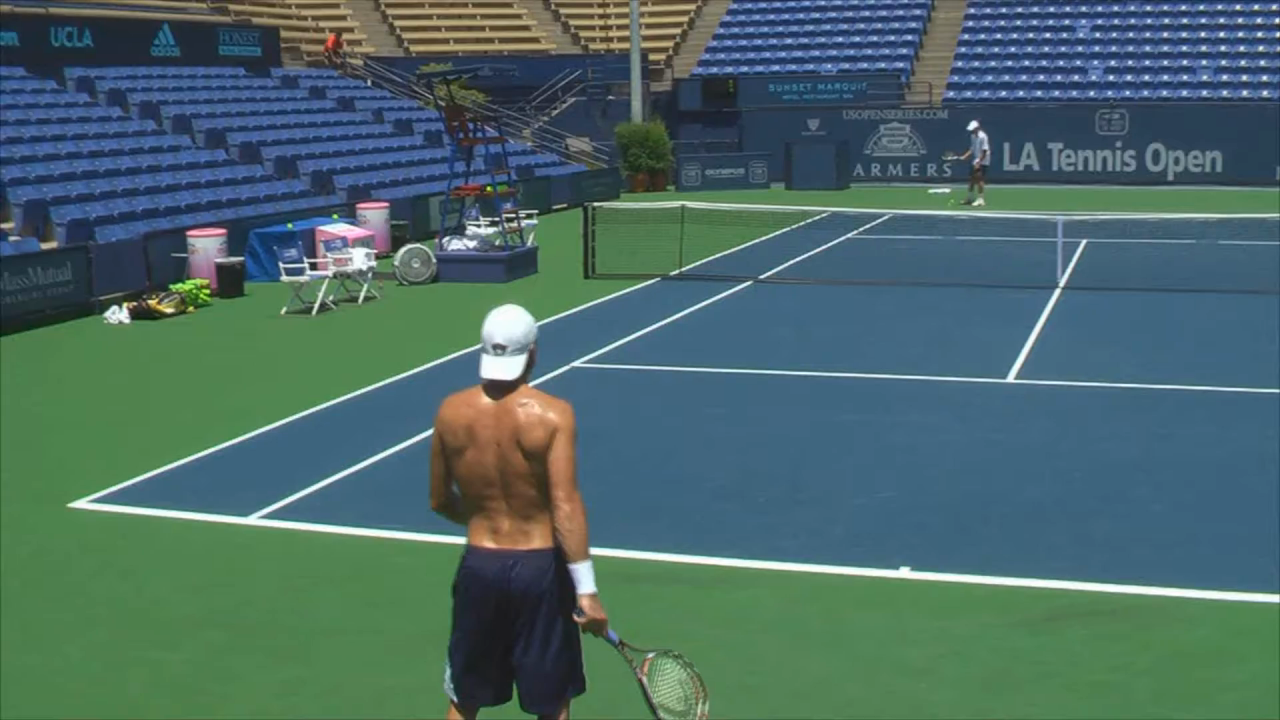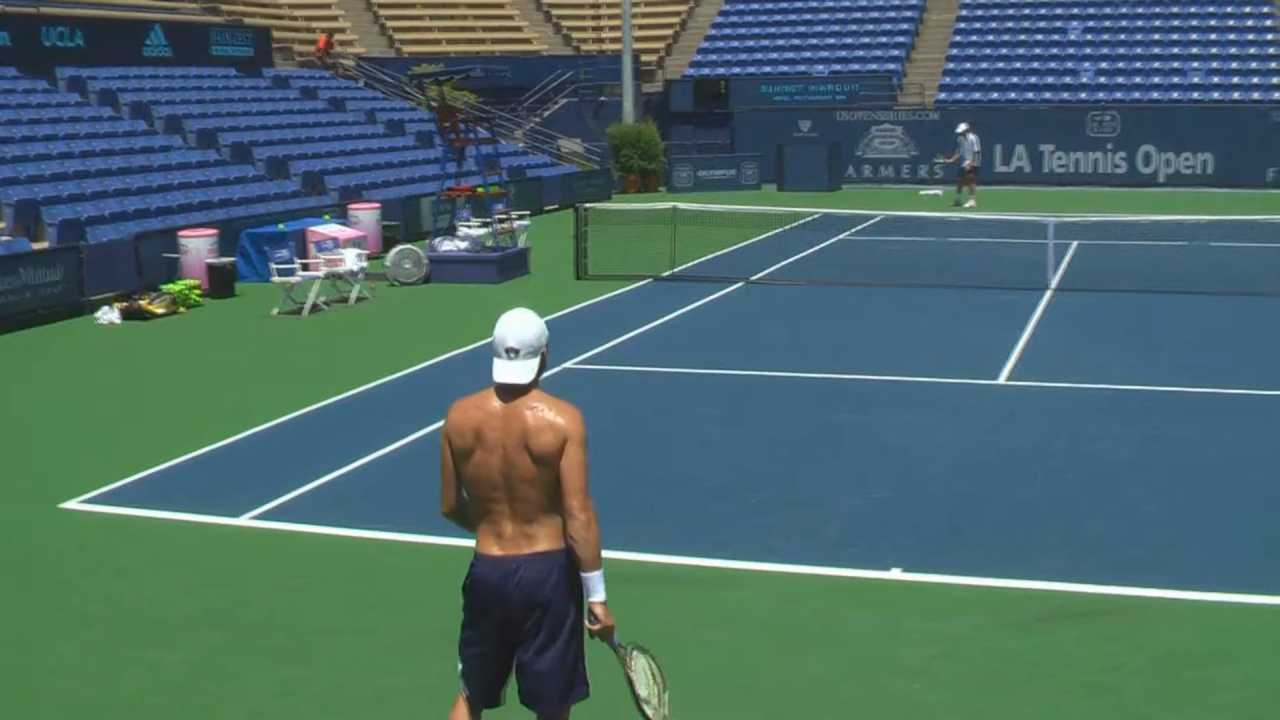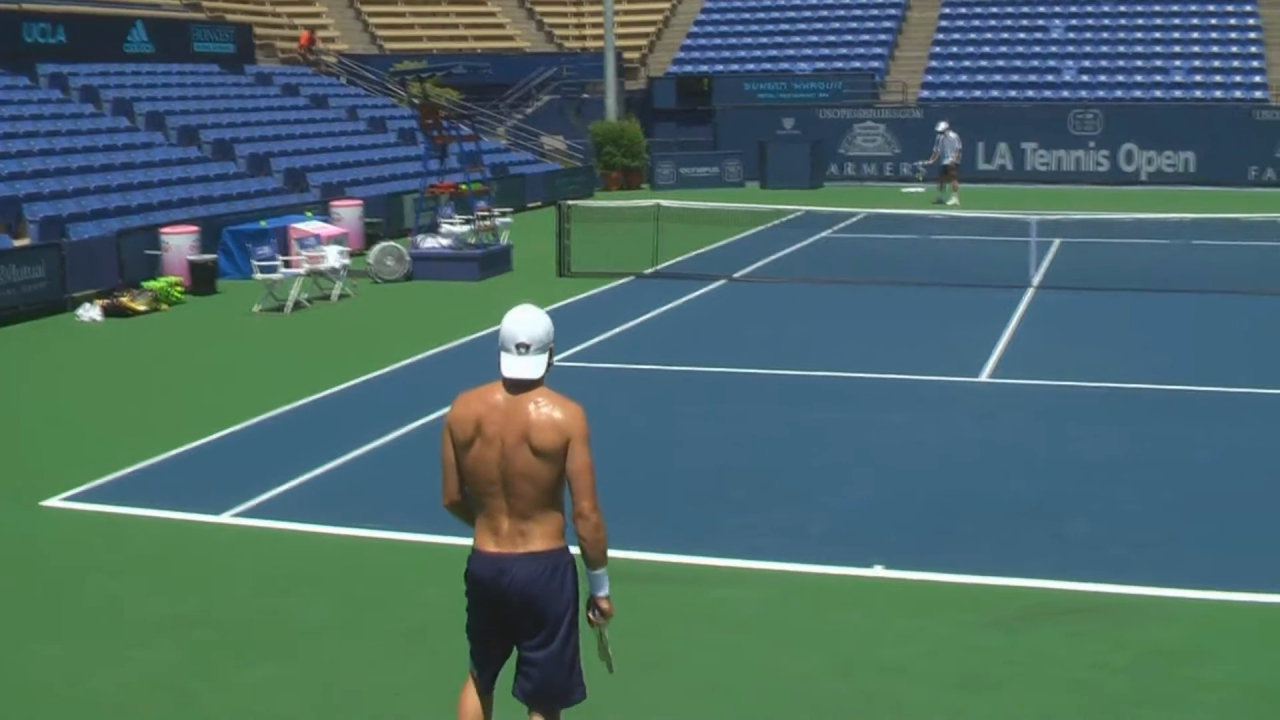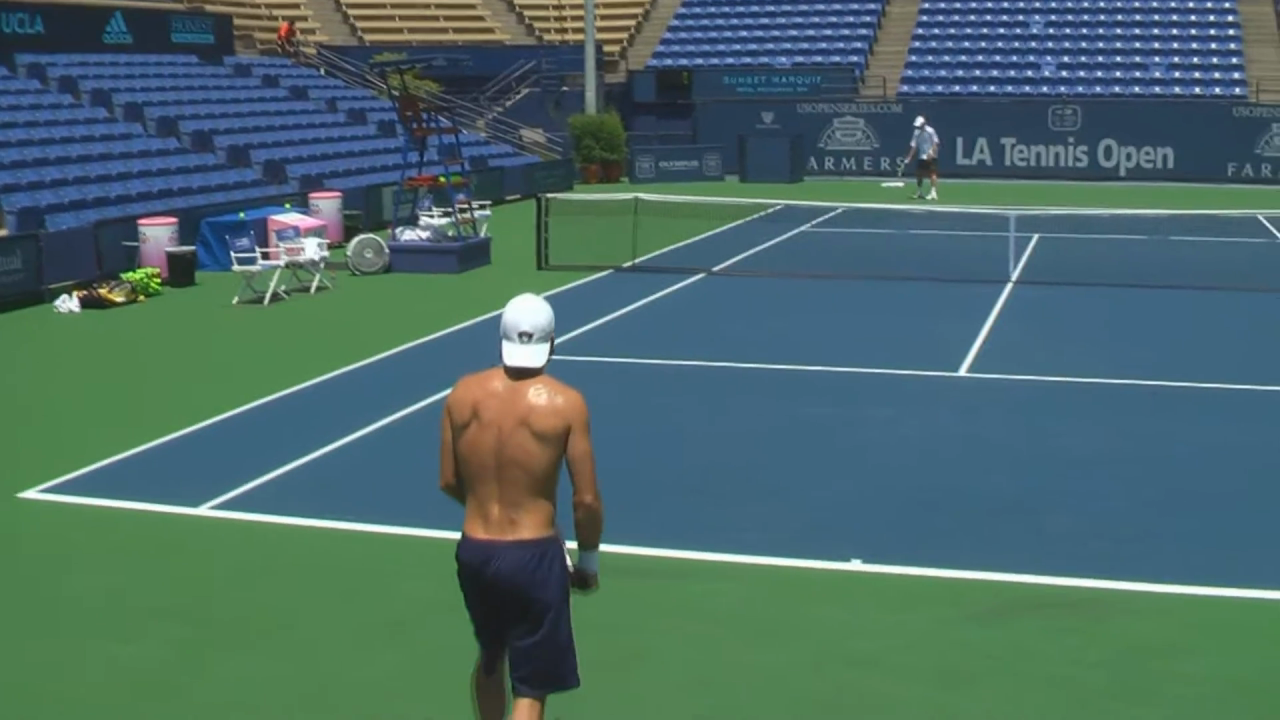
dt=0.4s
person 1, frame 1
left shoulder: (451, 412)
right shoulder: (553, 413)
left elbow: (440, 500)
right elbow: (565, 506)
right wrist: (585, 589)
left hip: (479, 565)
right hip: (540, 566)
person 1, frame 2
left shoulder: (460, 416)
right shoulder: (562, 418)
left elbow: (451, 507)
right elbow: (578, 514)
right wrist: (597, 595)
left hip: (487, 570)
right hip: (548, 571)
person 1, frame 3
left shoulder: (463, 408)
right shoulder: (564, 415)
left elbow: (452, 499)
right elbow: (586, 513)
right wrist: (599, 587)
left hip: (484, 564)
right hip: (544, 568)
left knee: (479, 677)
person 1, frame 4
left shoulder: (463, 393)
right shoulder: (564, 403)
left elbow: (448, 482)
right elbow: (586, 500)
right wrist: (588, 561)
left hip: (473, 551)
right hip: (532, 556)
left knee: (490, 660)
